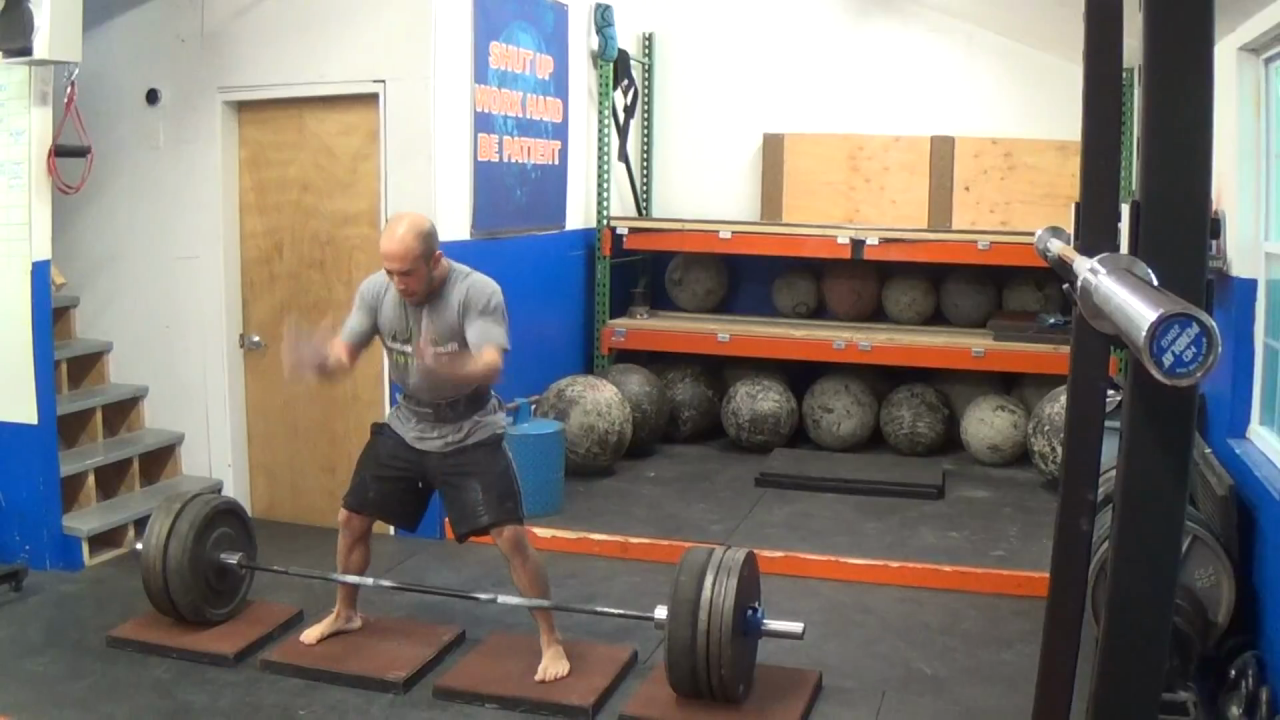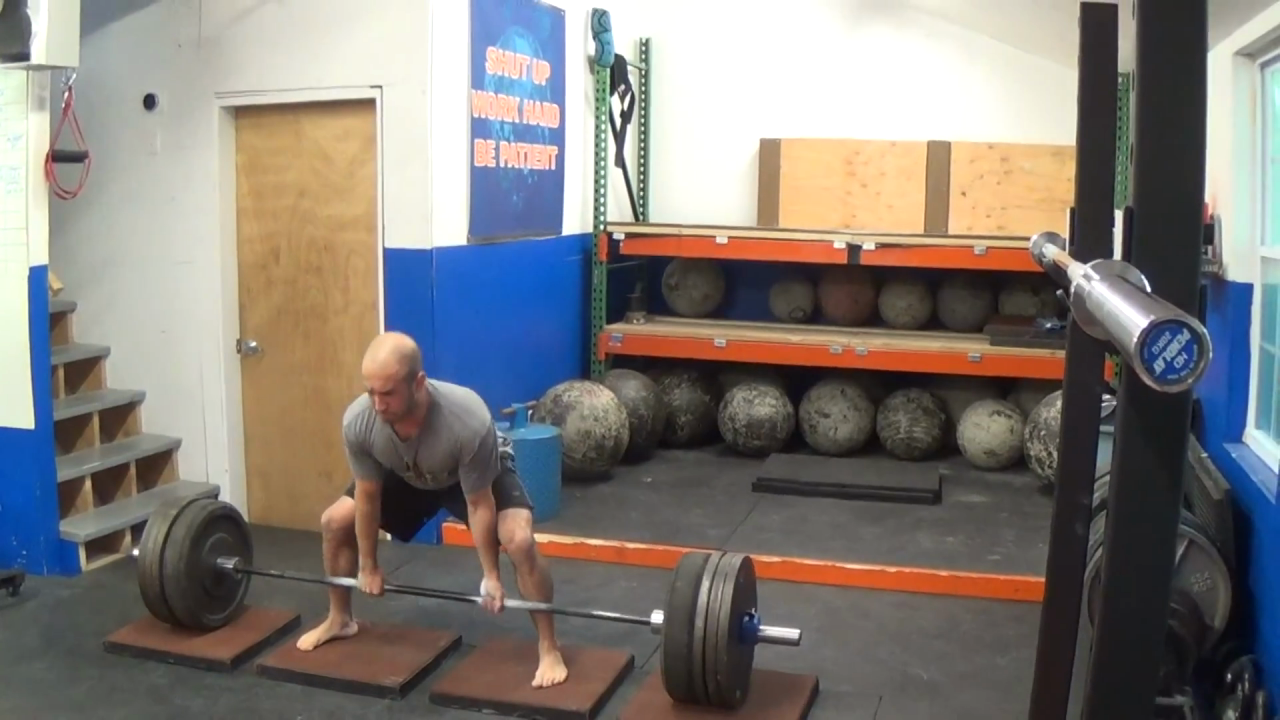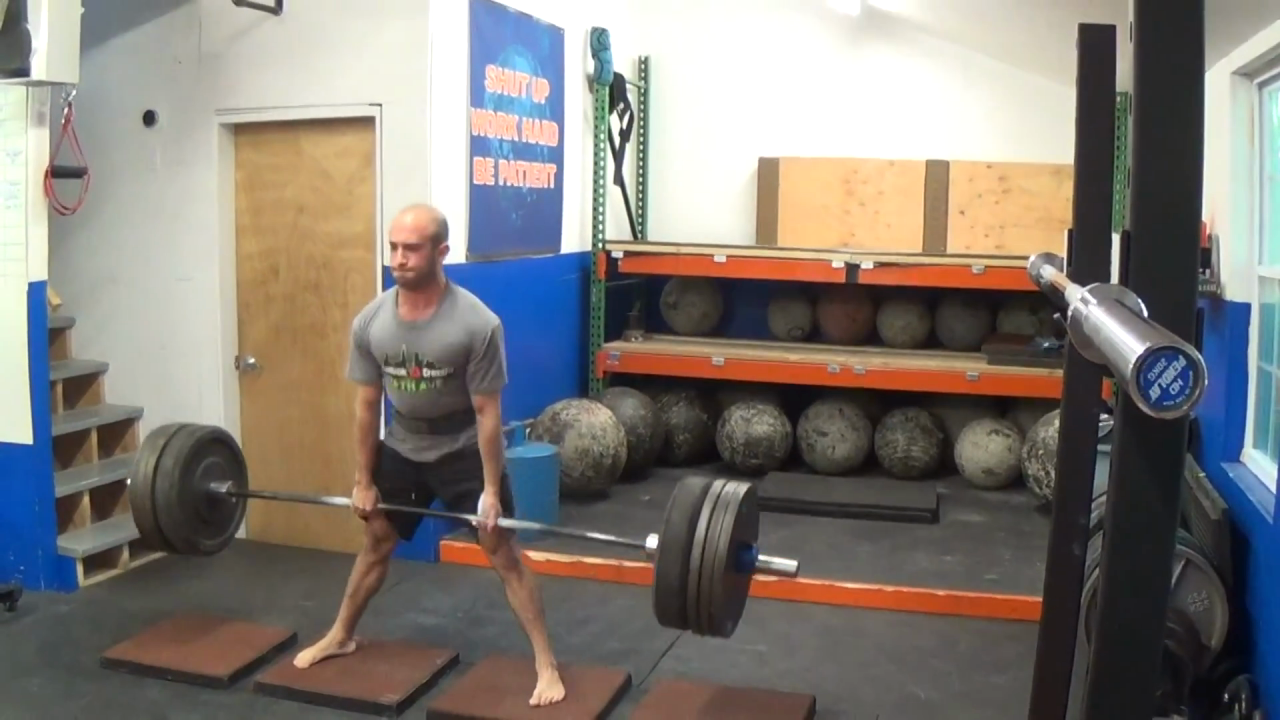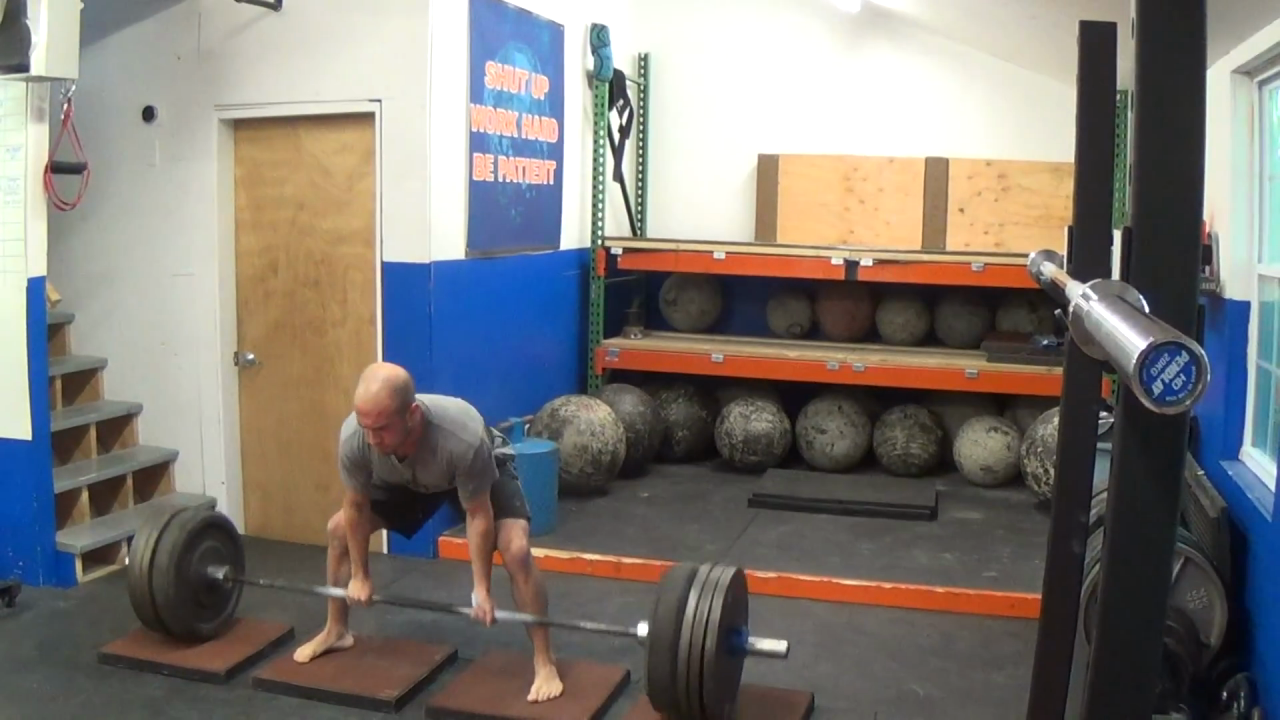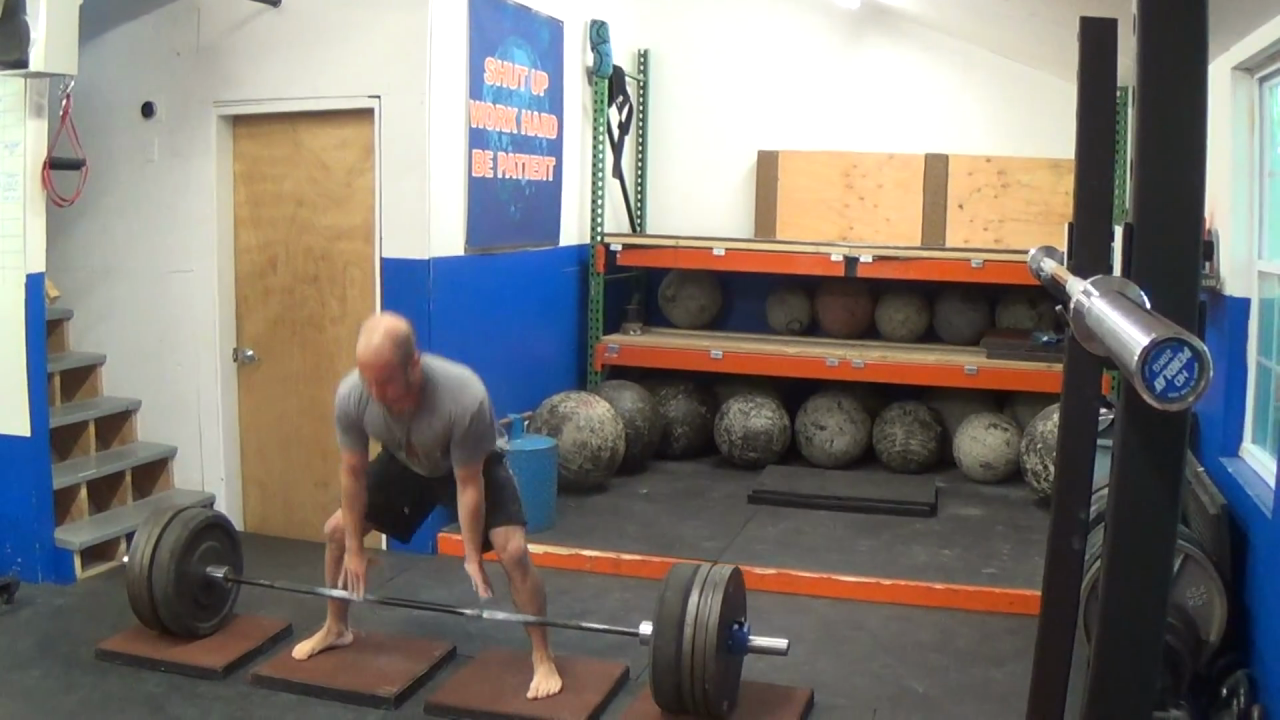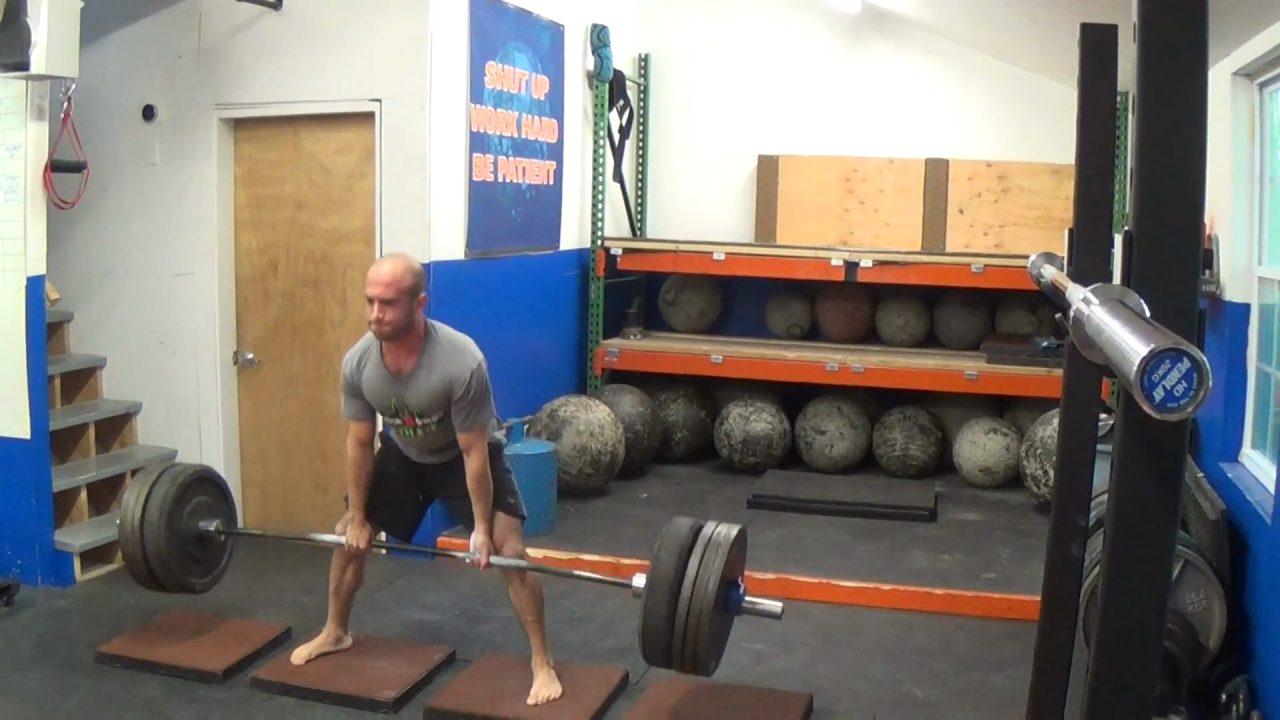
dt=0.7s
person 1, frame 1
left shoulder: (477, 292)
right shoulder: (376, 291)
left elbow: (491, 365)
right elbow: (344, 354)
left wrist: (443, 364)
right wrist: (316, 359)
left hip: (471, 435)
right hip: (405, 429)
left knee: (511, 537)
right knee: (351, 519)
left ankle: (550, 642)
right ankle: (345, 614)
person 1, frame 2
left shoulder: (469, 423)
right shoulder: (358, 421)
left elbow: (479, 505)
right elbow: (367, 496)
left wrist: (491, 577)
right wrist: (368, 566)
left hip: (481, 475)
right hip: (407, 474)
left knee: (519, 542)
right knee: (334, 523)
left ankle: (548, 651)
right ankle: (338, 621)
person 1, frame 3
left shoulder: (477, 323)
right shoulder: (370, 321)
left elbow: (487, 412)
right elbow: (367, 404)
left wrist: (492, 491)
right wrist: (363, 481)
left hip: (465, 450)
right hip: (401, 449)
left knee: (504, 555)
right knee: (374, 548)
left ankle: (546, 665)
right ankle: (340, 637)
person 1, frame 4
left shoulder: (464, 435)
right shoulder: (353, 438)
left elbow: (478, 512)
right elbow: (356, 506)
left wrist: (481, 588)
right wrist: (359, 577)
left hip: (482, 468)
left knee: (516, 551)
right knee: (339, 530)
left ankle: (544, 663)
right ankle: (335, 632)
person 1, frame 5
left shoulder: (464, 399)
right shoulder: (351, 395)
left elbow: (471, 485)
right elbow: (353, 472)
left wrist: (472, 558)
right wrist: (353, 548)
left hip: (476, 470)
right hip: (403, 467)
left knee: (513, 550)
right knee: (336, 534)
left ankle: (543, 659)
right ankle: (336, 628)
person 1, frame 6
left shoulder: (461, 363)
right shoulder: (357, 362)
left elbow: (474, 451)
right elbow: (360, 444)
left wrist: (481, 529)
right wrist: (357, 518)
left hip: (465, 457)
right hip: (404, 454)
left knee: (508, 551)
right knee: (349, 539)
left ankle: (542, 665)
right ankle: (334, 633)
